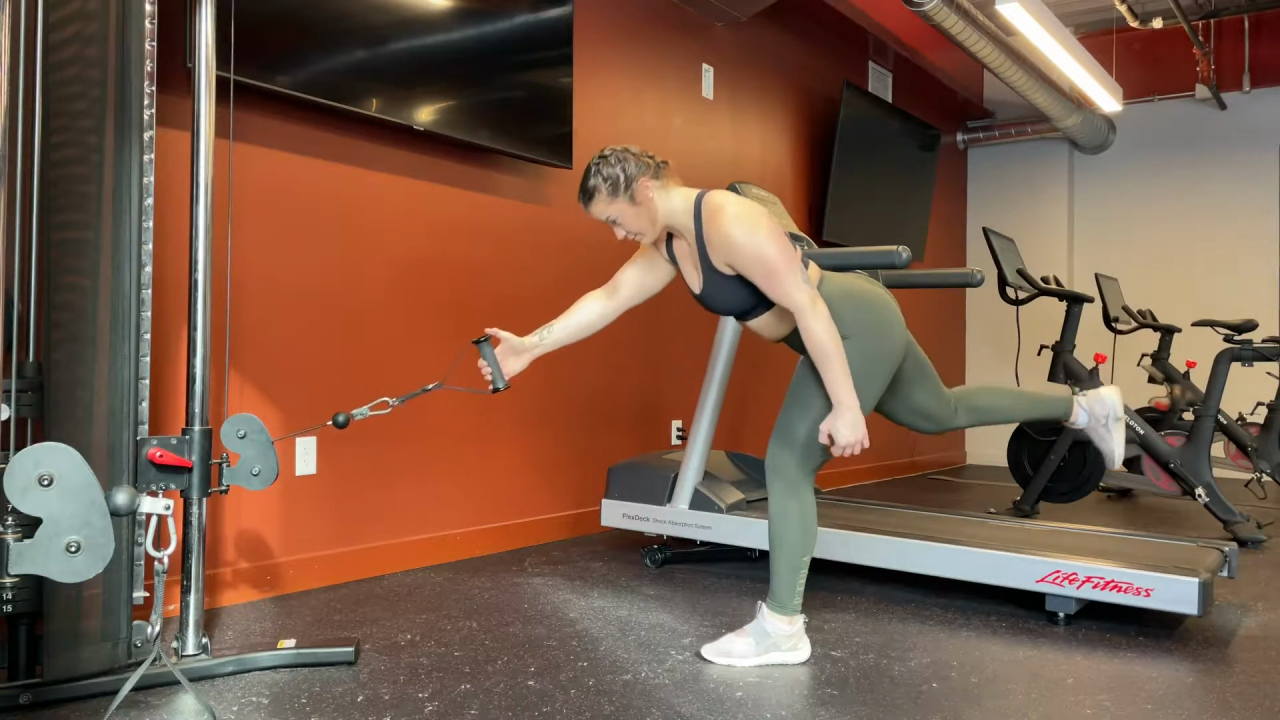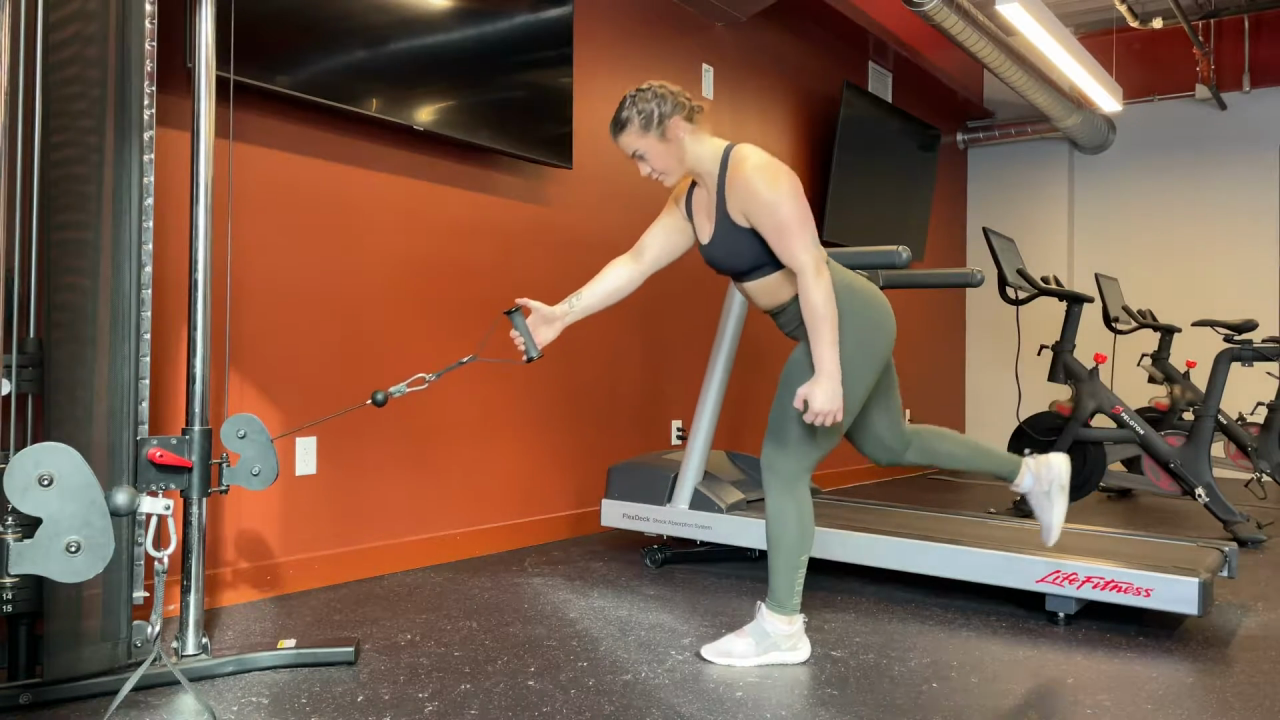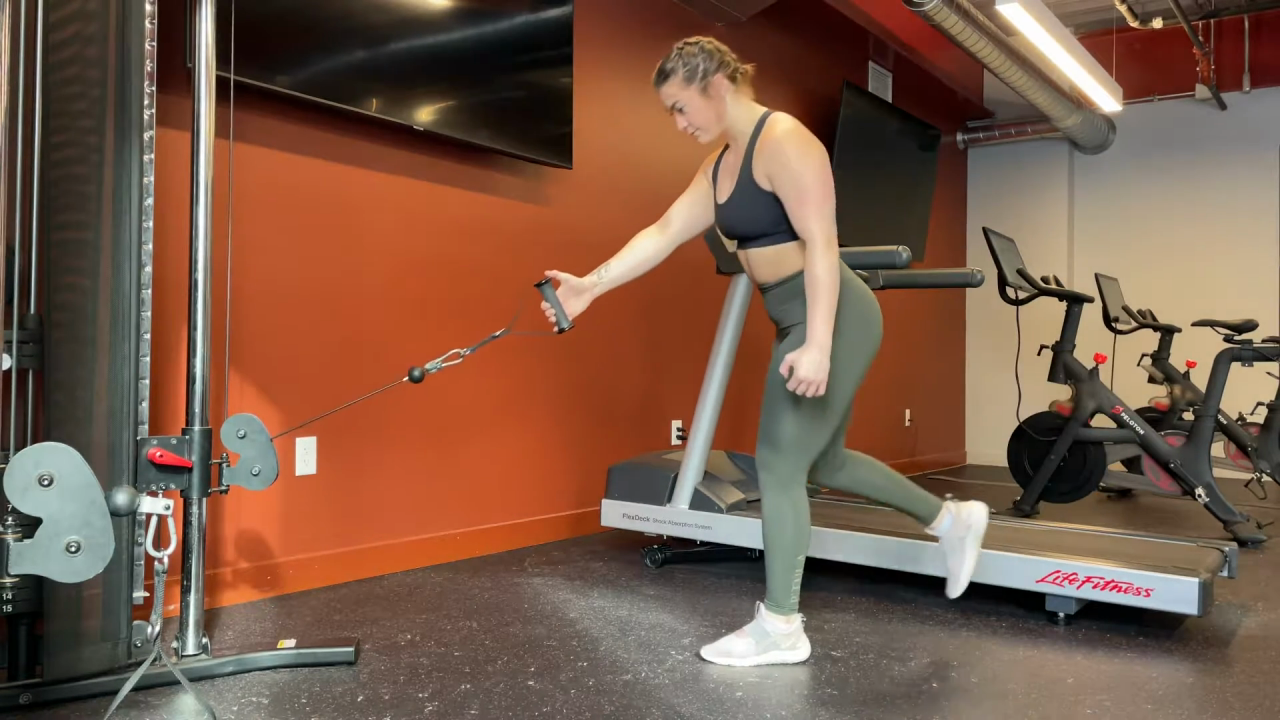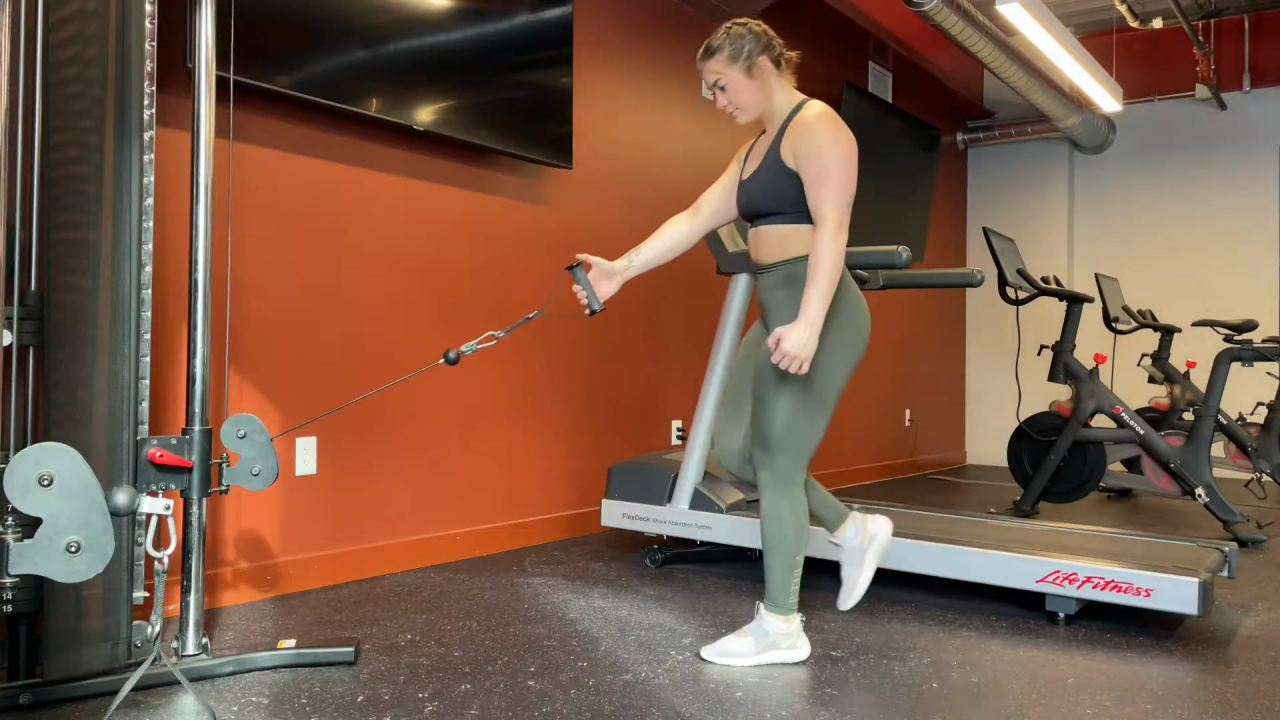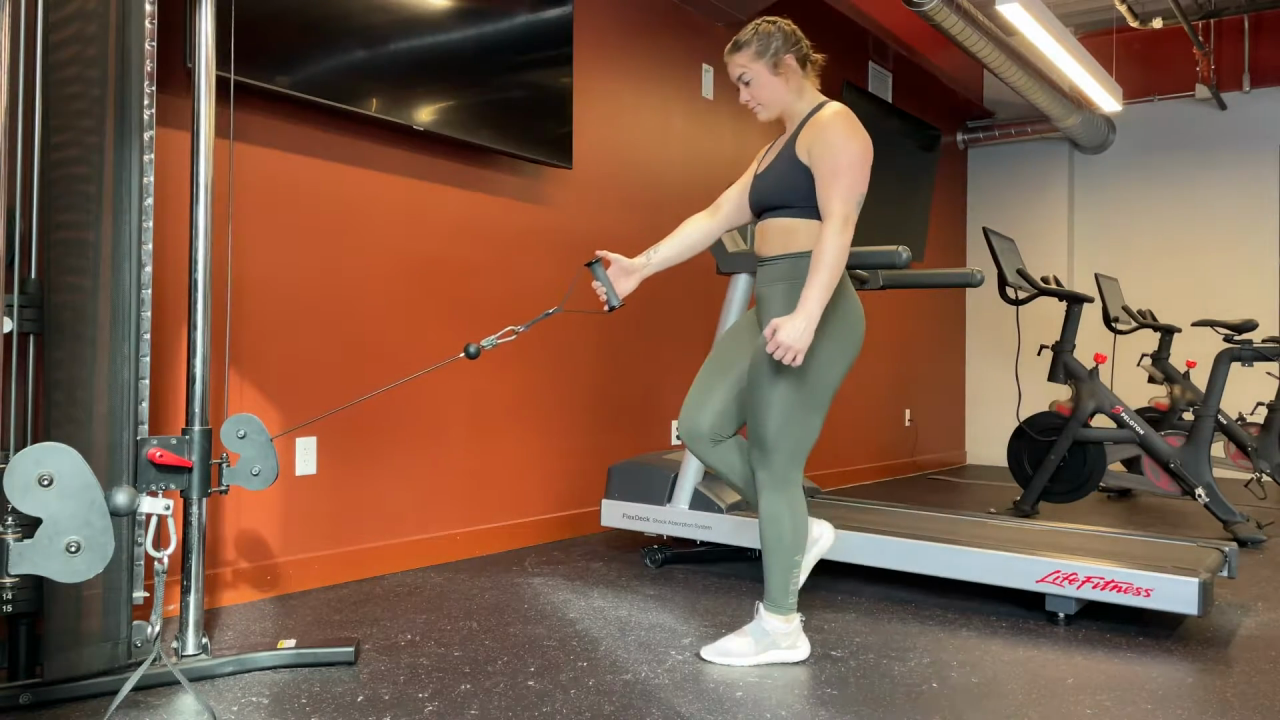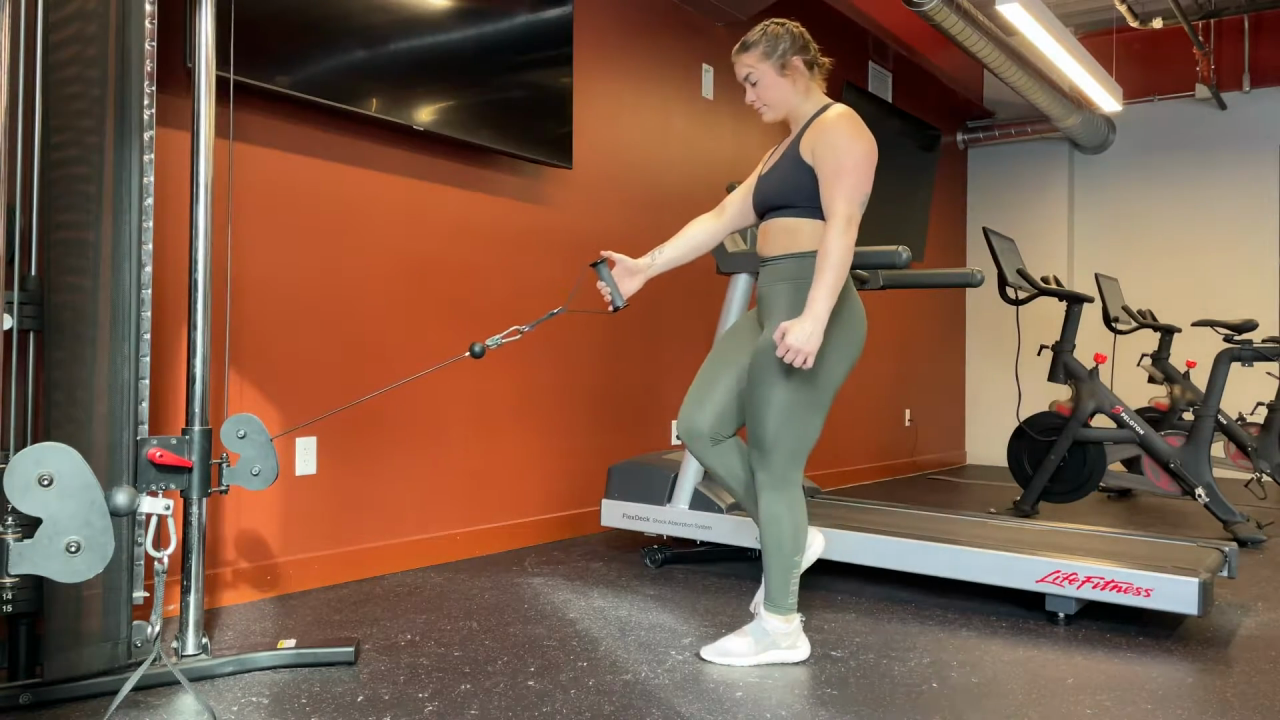
dt=0.2s
person 1, frame 1
left shoulder: (728, 222)
right shoulder: (668, 245)
left elbow: (806, 306)
right elbow: (608, 298)
left wrist: (845, 407)
right wrist: (531, 346)
left hip: (859, 327)
right hip: (858, 322)
left knee: (787, 464)
right knee: (938, 414)
left ankle: (782, 626)
right ankle: (1086, 409)
person 1, frame 2
left shoulder: (753, 174)
right shoulder: (690, 197)
left elbow: (812, 272)
right elbow: (634, 262)
left wrist: (827, 376)
right wrist: (560, 315)
left hip: (847, 323)
right hip: (840, 322)
left knee: (783, 465)
right knee: (890, 445)
left ankle: (781, 630)
right ankle: (1031, 472)
person 1, frame 3
left shoulder: (784, 140)
right shoulder: (722, 162)
left elbow: (822, 245)
right elbow: (663, 232)
left wrist: (817, 345)
right wrist: (589, 286)
left hip: (832, 319)
right hip: (799, 320)
left knee: (779, 467)
right knee: (821, 463)
left ankle: (780, 629)
right ankle: (946, 518)
person 1, frame 4
left shoulder: (817, 126)
right shoulder: (758, 145)
left elbow: (831, 230)
right elbow: (695, 220)
left wrist: (808, 323)
right wrist: (621, 270)
left hip: (818, 314)
right hip: (779, 312)
left knee: (777, 465)
right knee: (733, 449)
left ankle: (779, 629)
right ankle: (853, 529)
person 1, frame 5
left shoulder: (834, 126)
right shoulder: (780, 146)
left elbow: (838, 225)
right elbow: (716, 217)
left wrist: (806, 316)
right wrist: (640, 267)
left hip: (814, 313)
right hip: (771, 309)
left knee: (773, 465)
right knee: (701, 427)
left ankle: (780, 627)
right ankle: (797, 533)
person 1, frame 6
left shoulder: (838, 127)
right shoulder: (786, 148)
left elbow: (842, 226)
right elbow: (720, 219)
left wrist: (813, 318)
right wrist: (644, 268)
left hip: (812, 313)
right hip: (771, 309)
left knee: (773, 466)
right knee: (699, 426)
left ankle: (780, 629)
right ankle: (789, 538)
